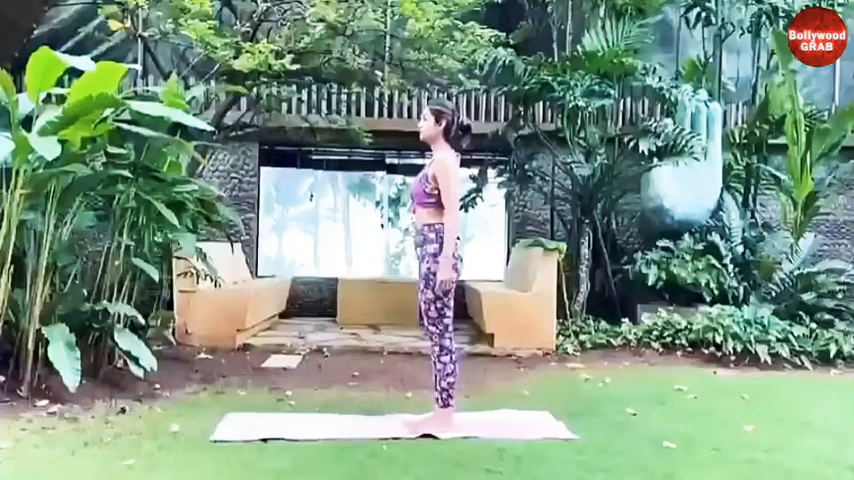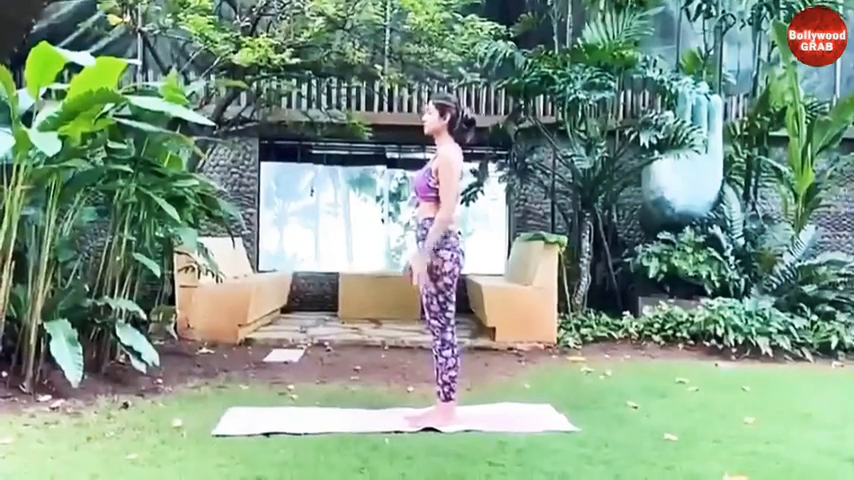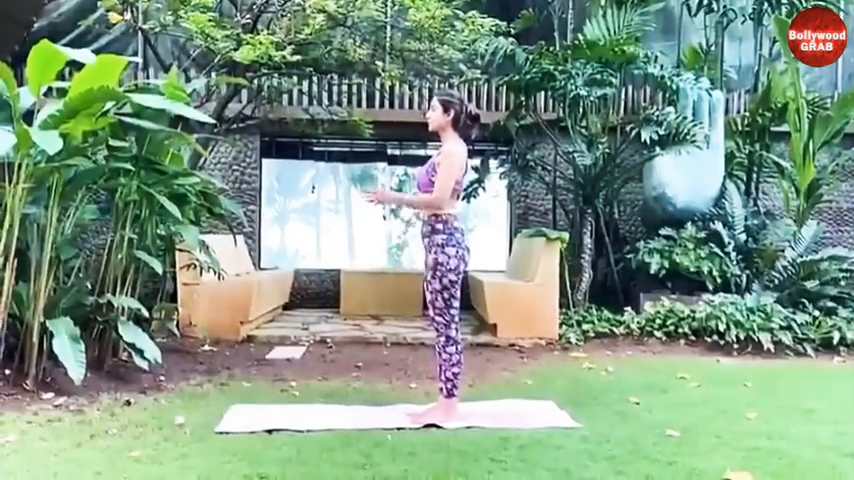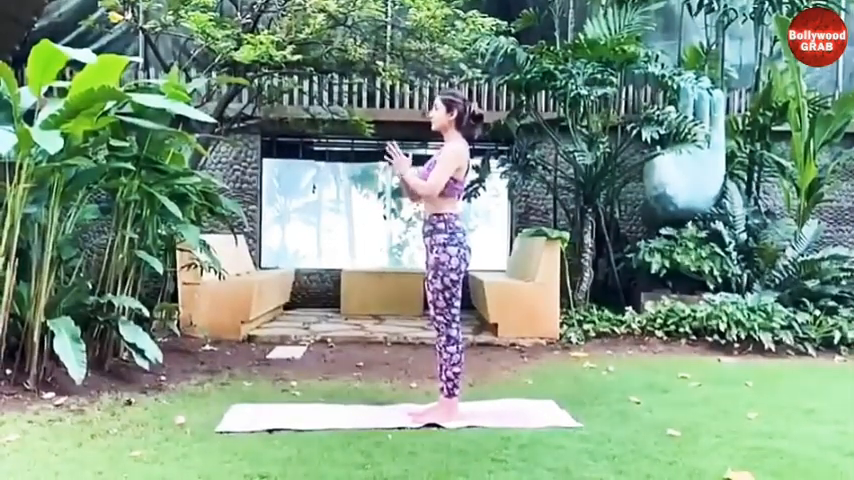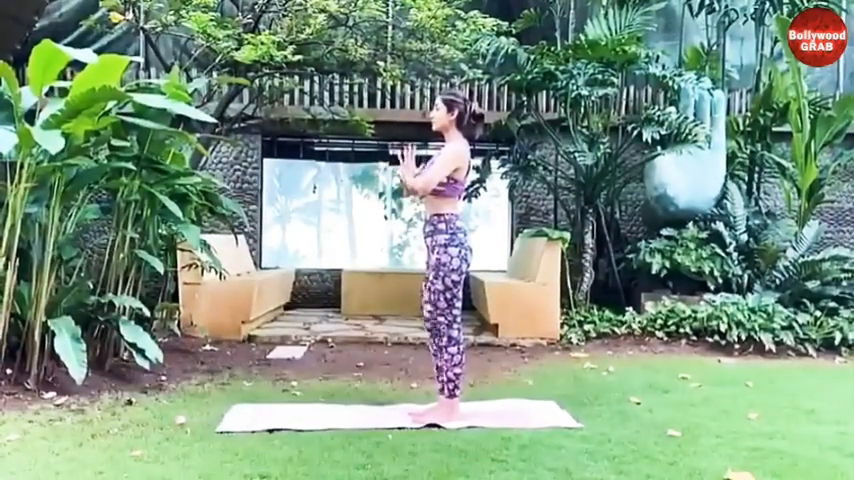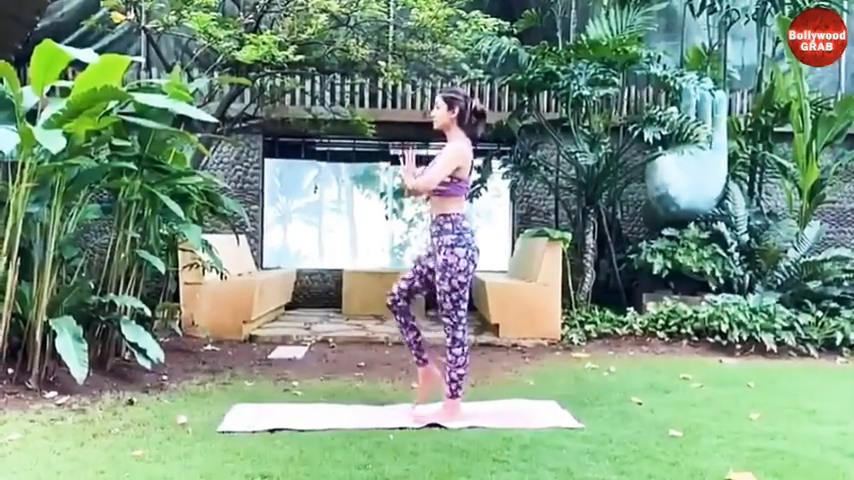
dt=0.7s
person 1, frame 1
left shoulder: (444, 160)
right shoulder: (438, 159)
left elbow: (452, 213)
left wrist: (447, 261)
left hip: (437, 249)
right hip: (429, 248)
left knee: (441, 333)
right knee: (436, 332)
left ankle: (444, 416)
right ankle: (442, 411)
person 1, frame 2
left shoulder: (448, 154)
right shoulder: (441, 154)
left elbow: (446, 211)
left wrist: (423, 254)
right wrist: (420, 253)
left hip: (440, 246)
right hip: (434, 244)
left knee: (442, 328)
right knee: (438, 327)
left ankle: (446, 409)
right ankle: (444, 405)
person 1, frame 3
left shoulder: (453, 149)
right shoulder: (446, 150)
left elbow: (438, 199)
left wrist: (393, 198)
right wrist: (395, 198)
left hip: (445, 239)
right hip: (438, 239)
left knee: (446, 323)
right knee: (442, 323)
left ankle: (448, 406)
right ankle: (446, 400)
person 1, frame 4
left shoulder: (456, 148)
right shoulder: (447, 149)
left elbow: (429, 190)
right elbow: (416, 195)
left wrist: (405, 171)
right wrist: (404, 172)
left hip: (447, 238)
right hip: (438, 237)
left knee: (447, 322)
right knee: (442, 321)
left ankle: (449, 404)
right ankle: (446, 400)
person 1, frame 5
left shoulder: (456, 148)
right shoulder: (448, 150)
left elbow: (423, 185)
right elbow: (414, 189)
left wrist: (409, 176)
right wrist: (408, 175)
left hip: (448, 239)
right hip: (439, 238)
left knee: (447, 322)
right knee: (436, 320)
left ankle: (450, 405)
right ankle: (445, 399)
person 1, frame 6
left shoulder: (458, 147)
right shoulder: (451, 148)
left elbow: (424, 185)
right elbow: (422, 186)
left wrist: (409, 177)
right wrist: (411, 177)
left hip: (454, 239)
right hip: (442, 239)
left knee: (454, 322)
right knee: (398, 298)
left ankle: (452, 405)
right ankle: (426, 369)
